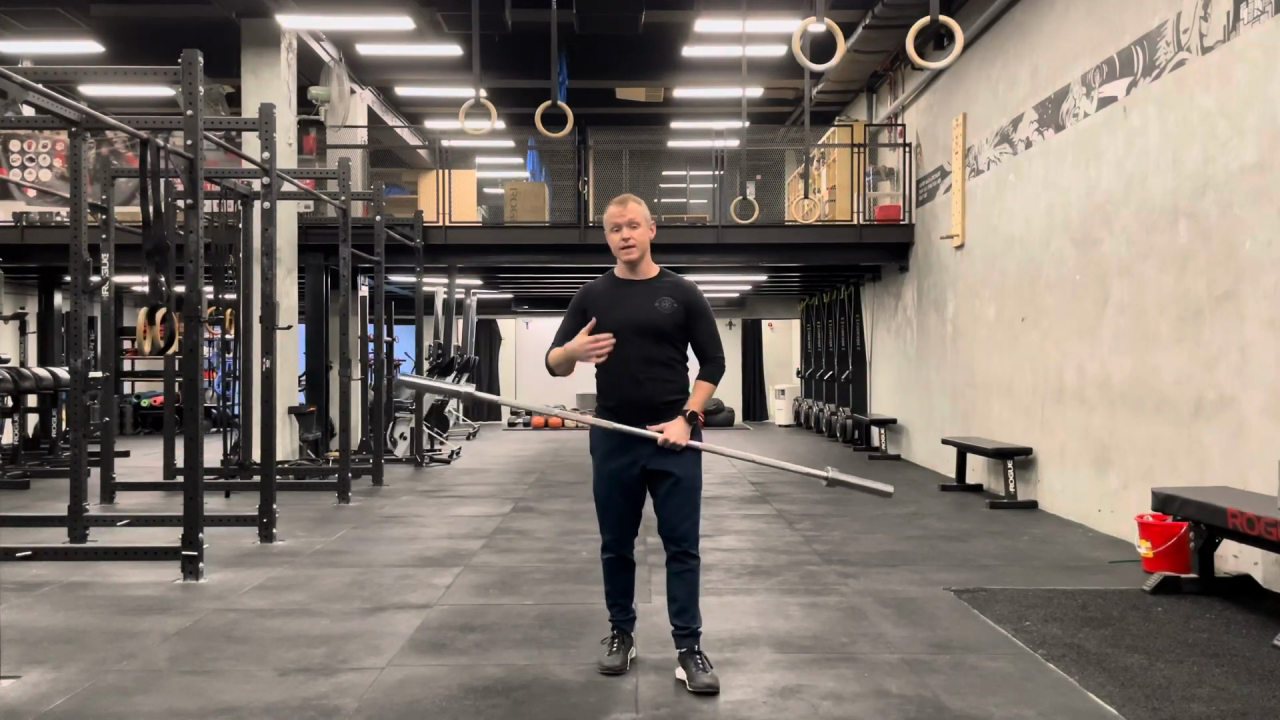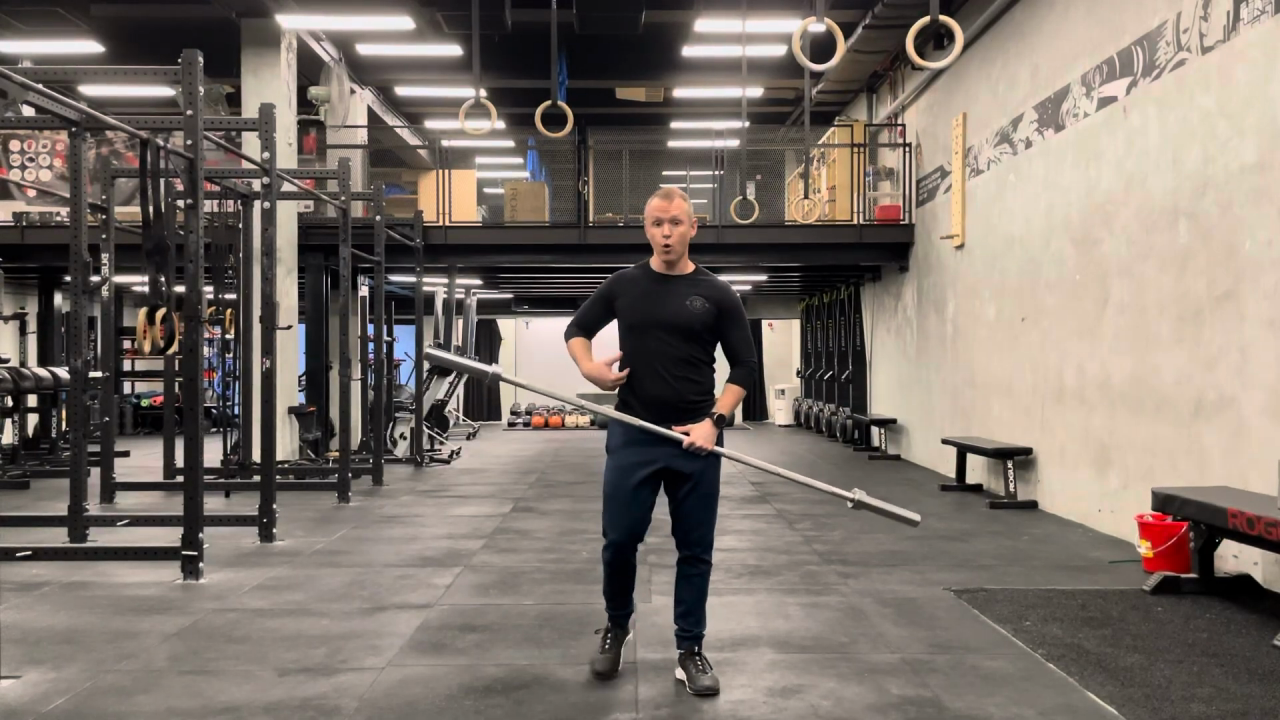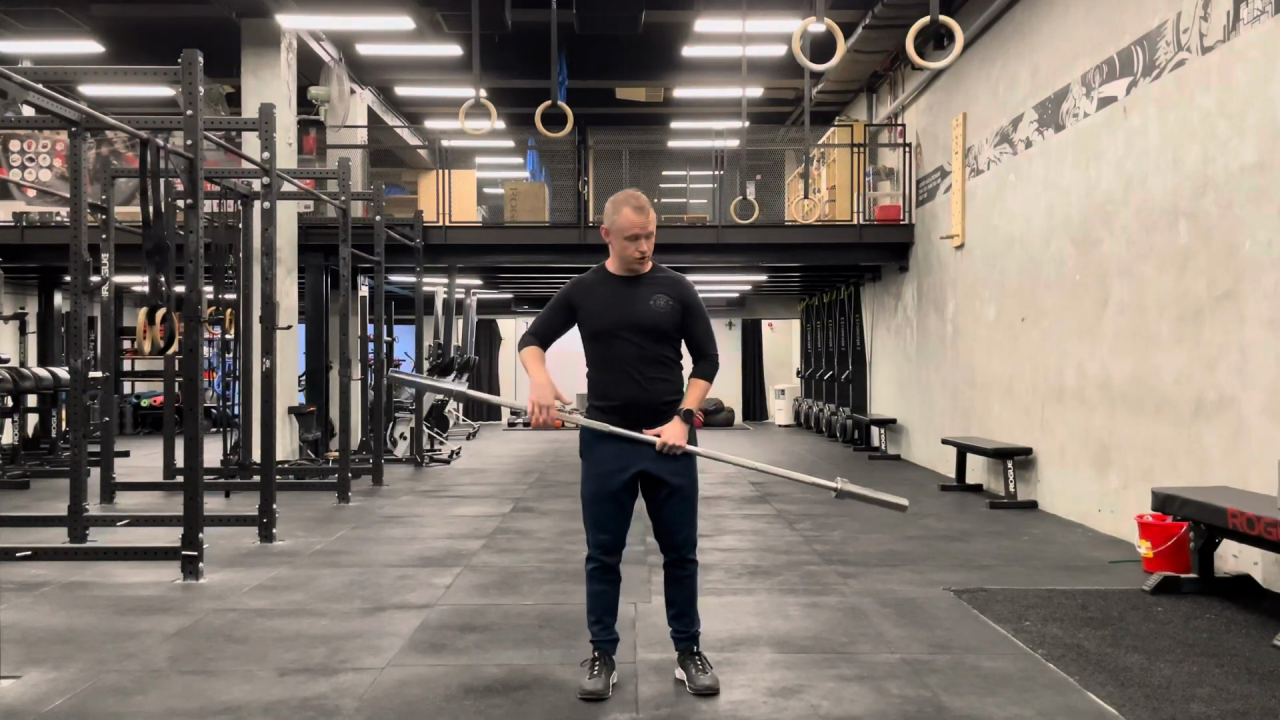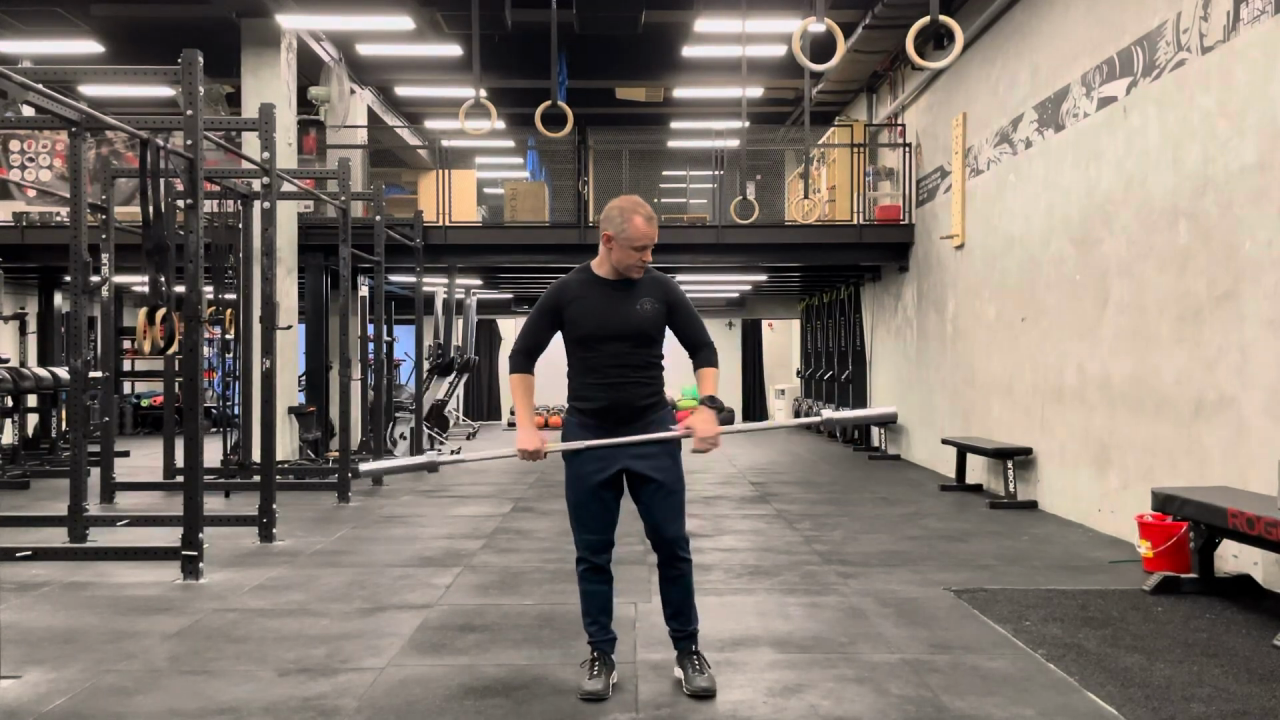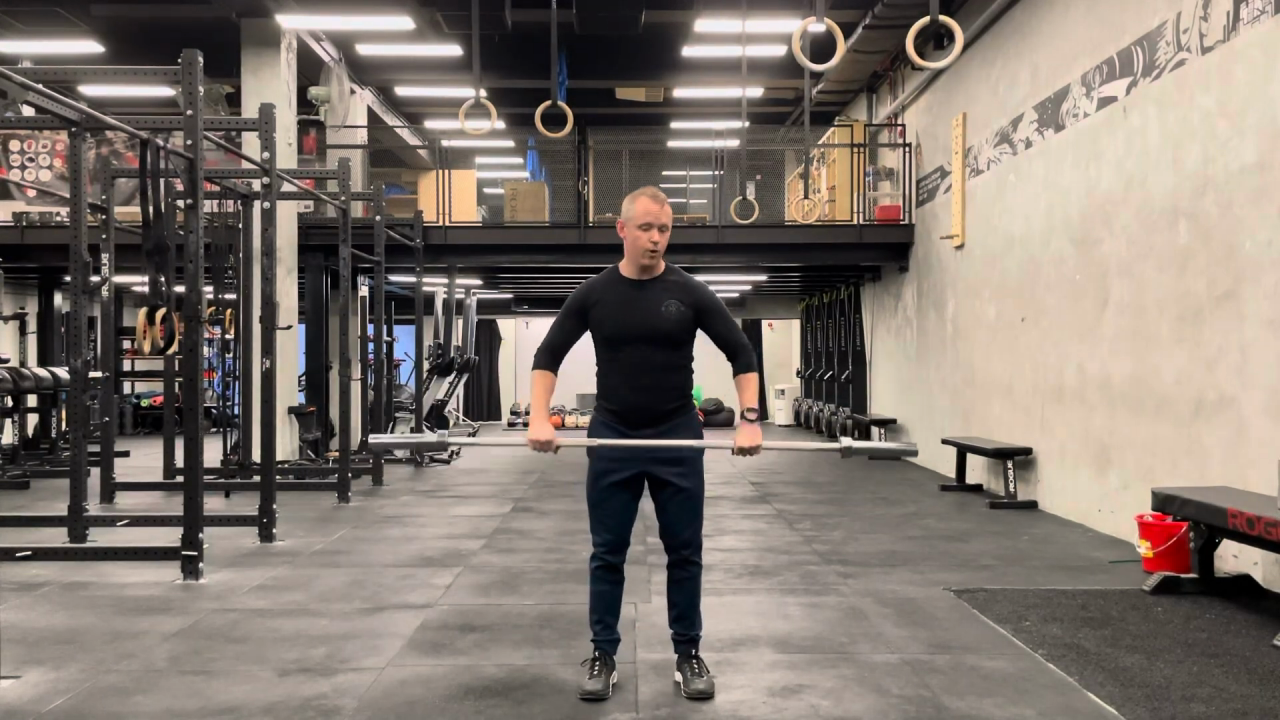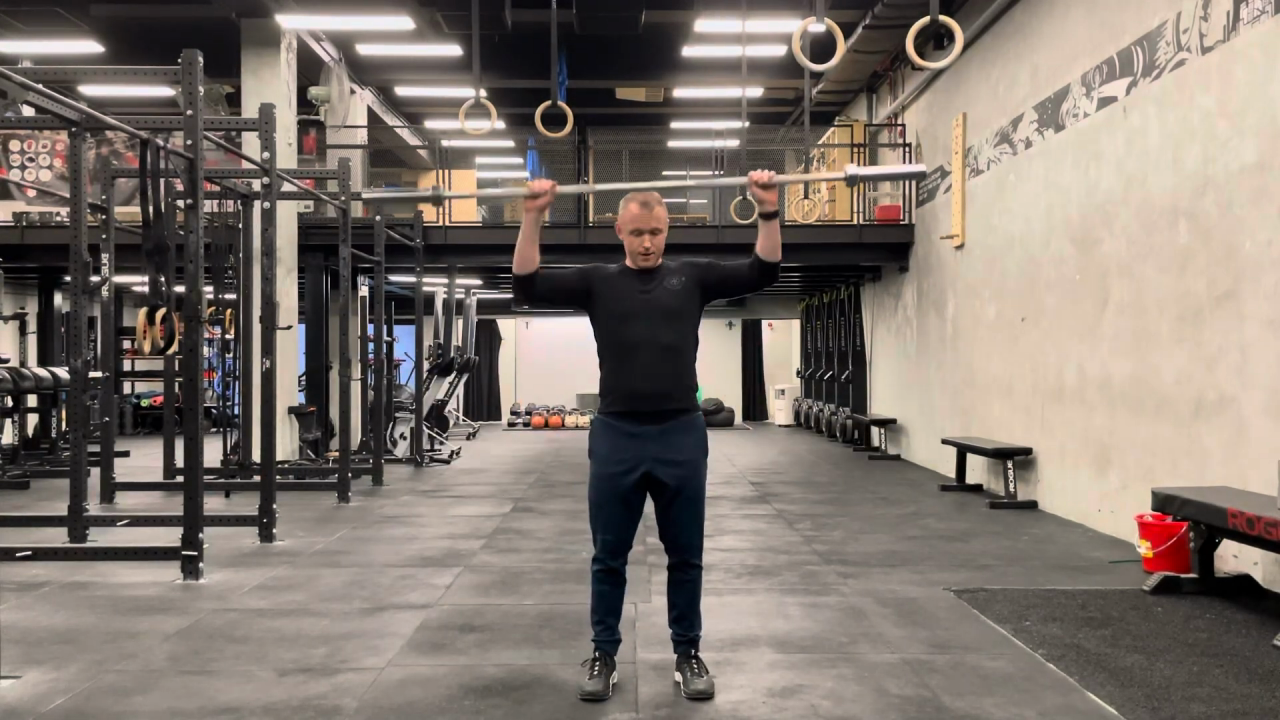
dt=0.5s
person 1, frame 1
left shoulder: (683, 293)
right shoulder: (592, 296)
left elbow: (713, 362)
right elbow: (554, 361)
left wrist: (687, 418)
right wrist: (572, 351)
left hip: (674, 437)
right hip: (613, 437)
left knee: (682, 545)
right knee: (616, 544)
left ankle: (688, 648)
right ankle: (621, 633)
person 1, frame 2
left shoulder: (717, 294)
right shoulder: (623, 285)
left elbow: (745, 366)
right elbow: (576, 329)
left wrist: (714, 421)
right wrist: (587, 366)
left hip: (695, 438)
right hip: (632, 434)
left knee: (695, 551)
right knee: (619, 541)
left ankle: (689, 650)
right ankle: (617, 627)
person 1, frame 3
left shoulder: (676, 288)
right shoulder: (583, 290)
left elbow: (706, 360)
right elbow: (532, 338)
left wrist: (684, 418)
right wrist: (538, 379)
left hip: (668, 439)
right hip: (605, 439)
left knee: (680, 551)
right knee: (603, 554)
left ankle: (688, 651)
right ankle: (602, 655)
person 1, frame 4
left shoulder: (661, 289)
right shoulder: (565, 293)
left elbow: (703, 348)
right elbow: (523, 358)
left wrist: (707, 406)
right wrist: (526, 424)
left hip: (654, 433)
right hip: (588, 437)
left knee: (673, 546)
right knee: (593, 554)
left ankle: (688, 650)
right ankle: (602, 656)
person 1, frame 5
left shoulder: (689, 292)
right shoulder: (593, 294)
left elbow: (740, 352)
right elbow: (548, 355)
left wrist: (749, 418)
right wrist: (540, 417)
left hip: (678, 436)
right hip: (612, 437)
left knee: (684, 551)
right knee: (607, 553)
left ankle: (688, 654)
right ankle: (603, 655)
person 1, frame 6
left shoulder: (692, 277)
right shoulder: (597, 282)
left elbow: (762, 274)
right elbow: (528, 286)
left wrist: (768, 213)
right wrist: (530, 218)
left hip: (681, 434)
right hip: (616, 436)
left knee: (685, 555)
right knee: (609, 557)
left ankle: (688, 656)
right ankle: (603, 656)
